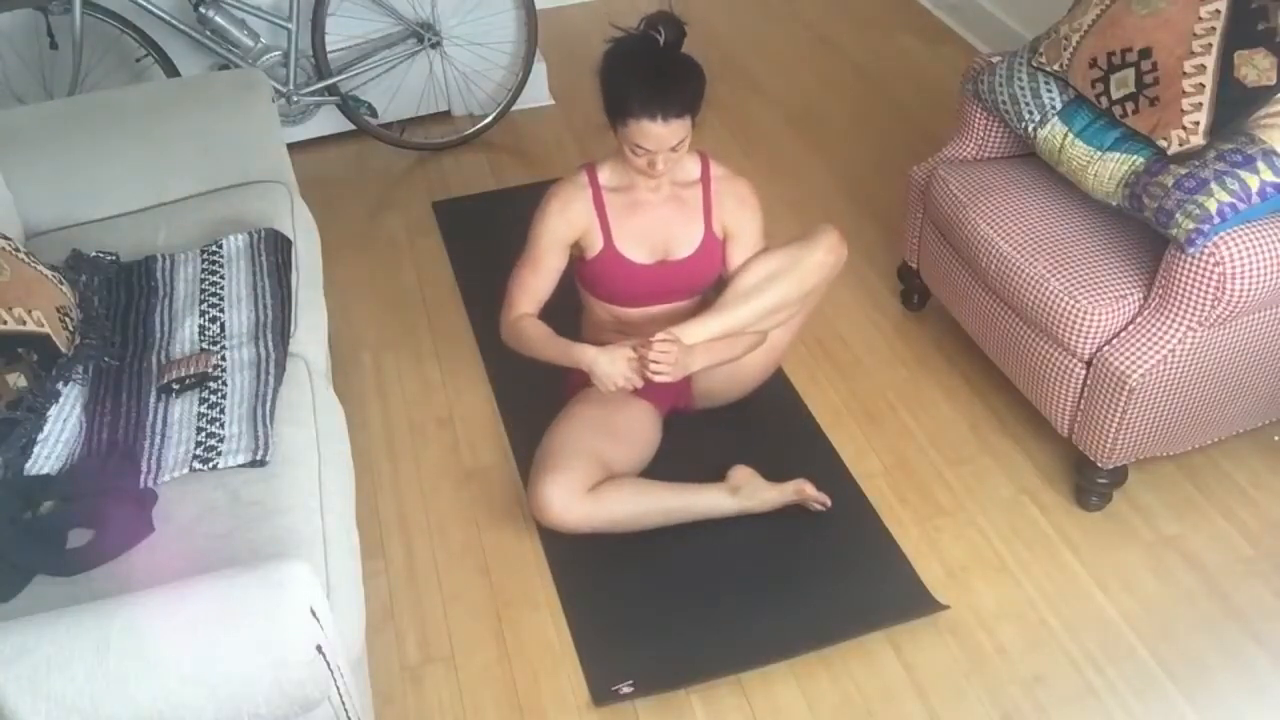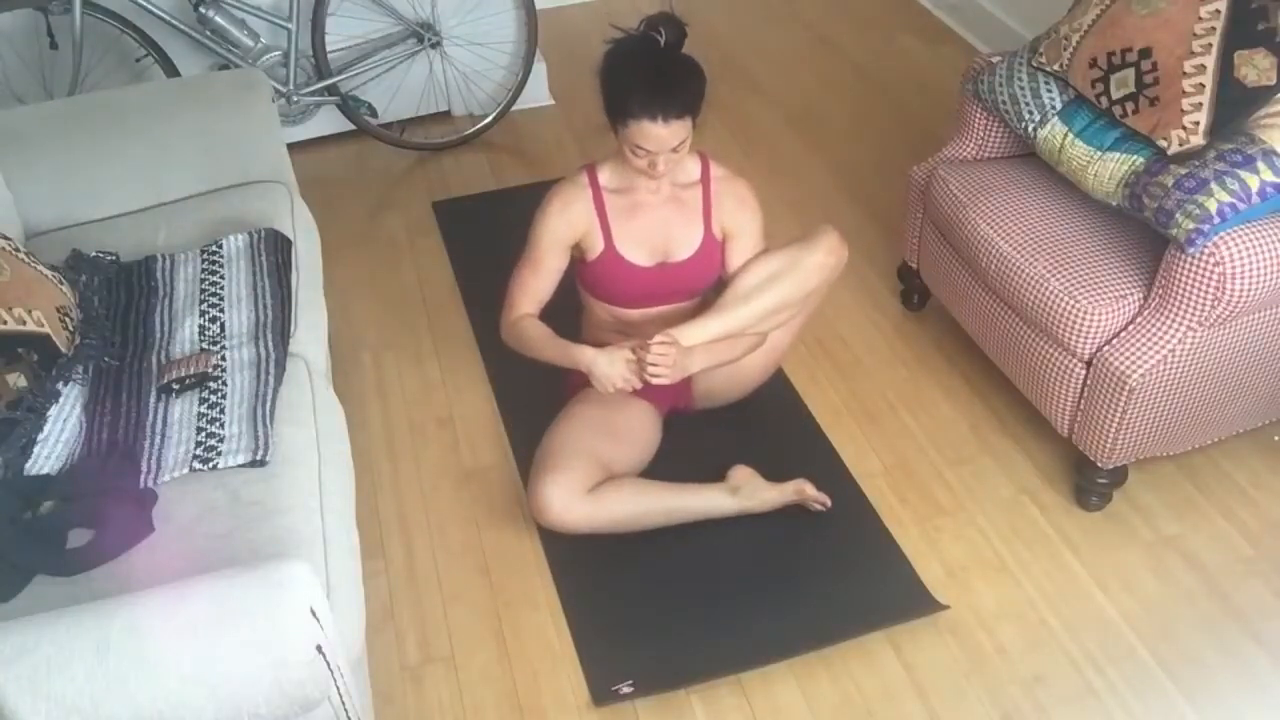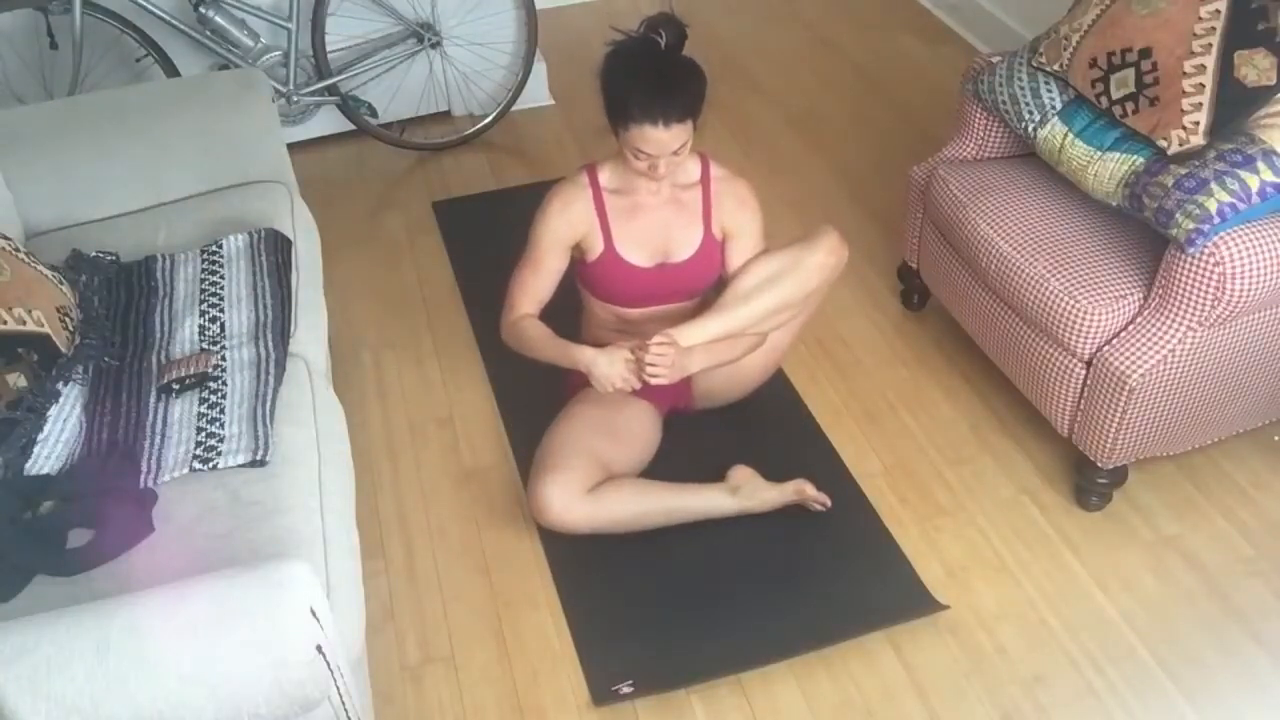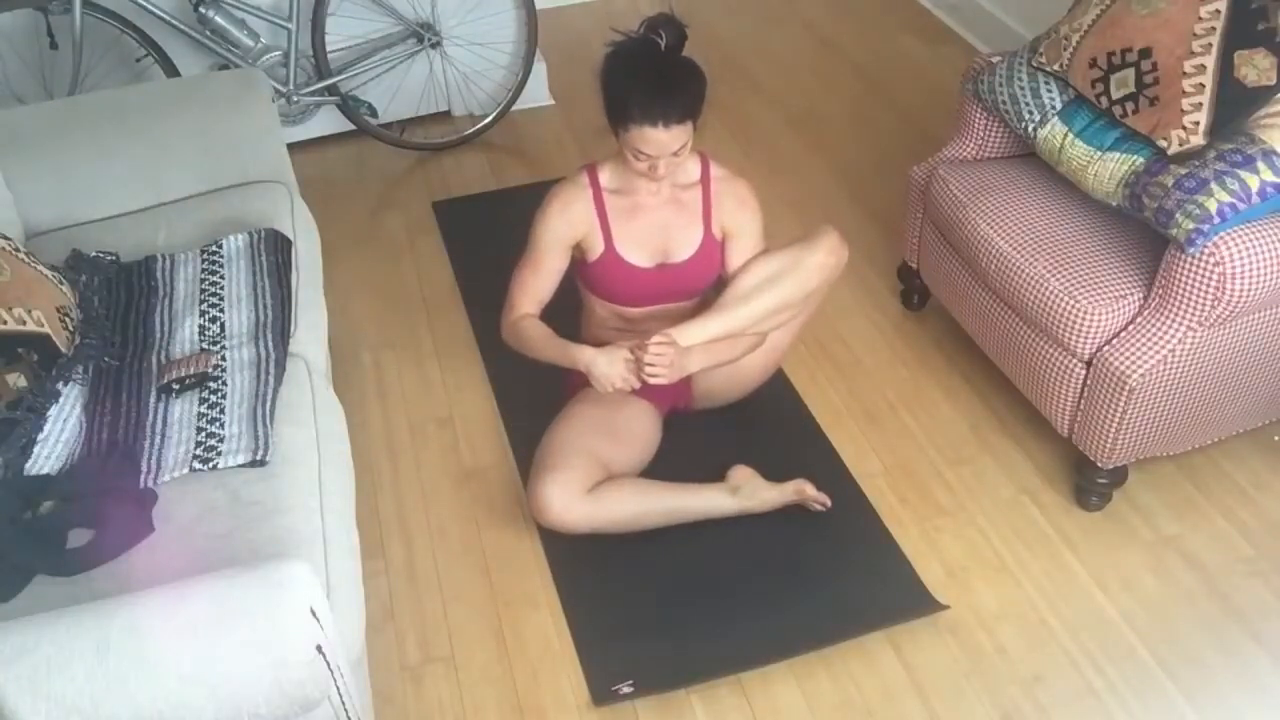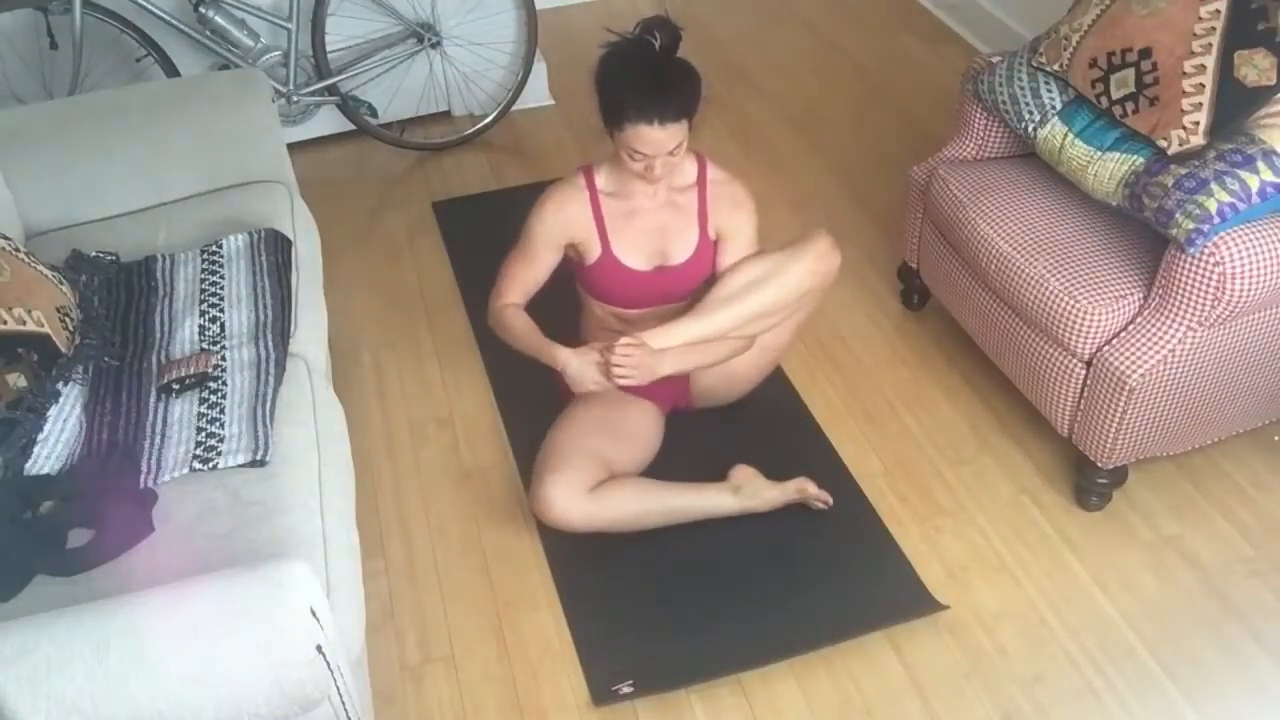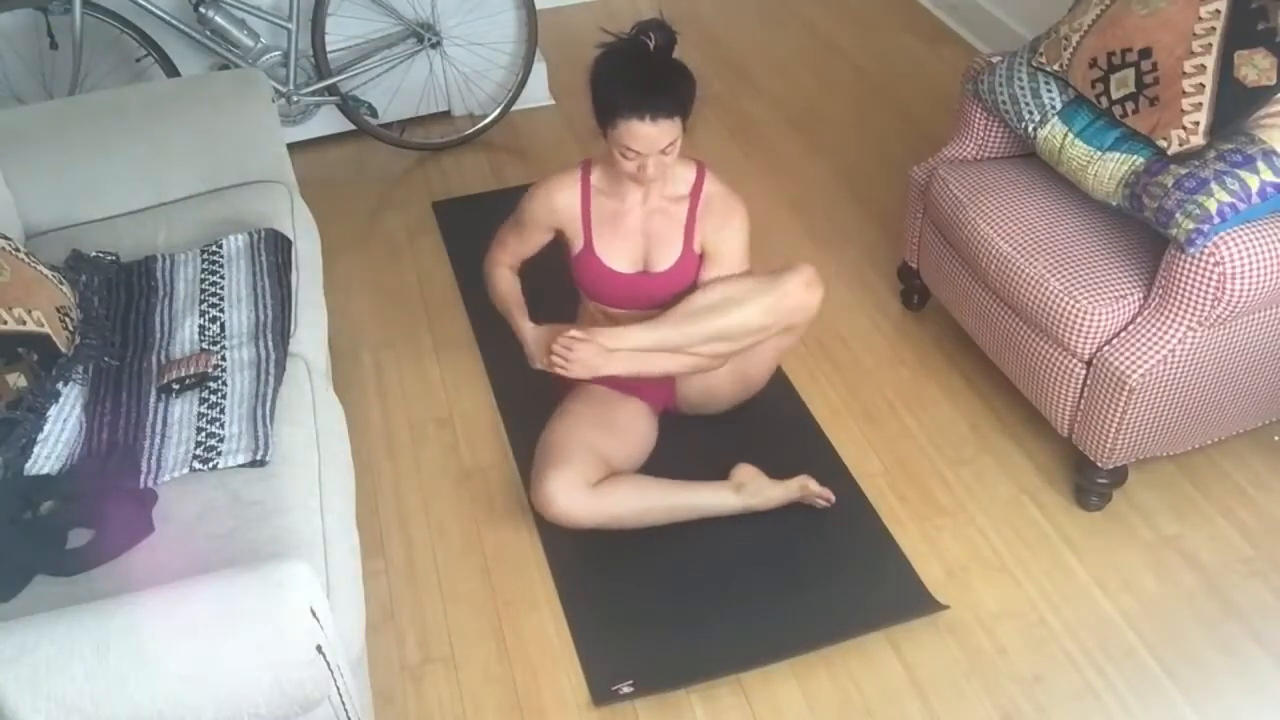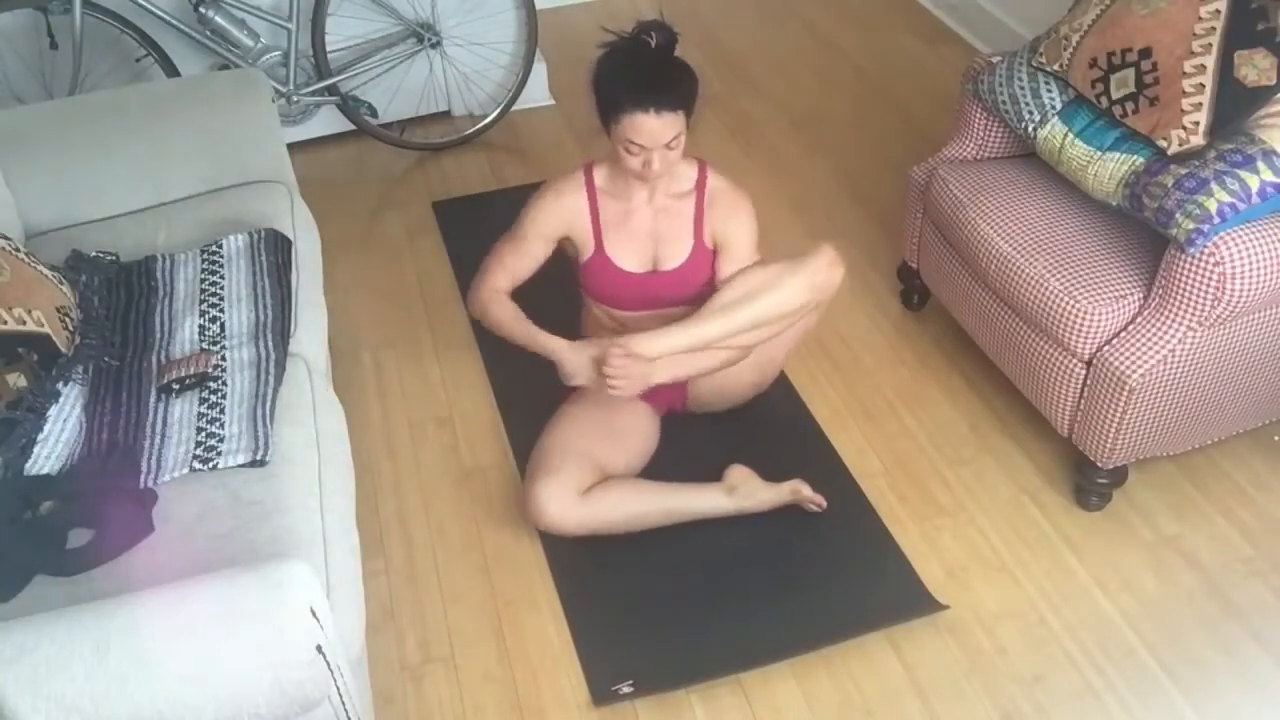
dt=0.3s
person 1, frame 1
left shoulder: (730, 194)
right shoulder: (572, 203)
left elbow: (752, 325)
right elbow: (516, 322)
left wrist: (688, 353)
right wrist: (588, 357)
left hip: (707, 370)
right hip: (618, 382)
left knee: (826, 246)
right knee: (554, 501)
left ankle: (676, 345)
right ankle: (736, 495)
person 1, frame 2
left shoulder: (730, 195)
right shoulder: (573, 204)
left elbow: (751, 325)
right elbow: (516, 320)
left wrist: (686, 354)
right wrist: (587, 357)
left hip: (706, 369)
right hip: (618, 384)
left knee: (826, 248)
right knee: (554, 502)
left ankle: (675, 344)
right ankle: (736, 495)
person 1, frame 3
left shoulder: (729, 196)
right shoulder: (573, 204)
left elbow: (751, 325)
right elbow: (516, 322)
left wrist: (686, 355)
right wrist: (587, 358)
left hip: (706, 370)
right hip: (618, 381)
left knee: (827, 249)
right knee: (554, 502)
left ankle: (676, 343)
right ankle: (737, 495)
person 1, frame 4
left shoulder: (729, 195)
right shoulder: (573, 204)
left elbow: (752, 323)
right elbow: (517, 321)
left wrist: (683, 355)
right wrist: (587, 358)
left hip: (706, 369)
right hip: (619, 380)
left knee: (827, 249)
right knee: (554, 503)
left ankle: (678, 343)
right ankle: (736, 496)
person 1, frame 5
left shoulder: (725, 197)
right shoulder: (568, 206)
left elbow: (741, 330)
right elbow: (504, 307)
left wrist: (660, 357)
right wrist: (563, 358)
left hip: (705, 369)
right hip: (617, 386)
left knee: (820, 254)
right knee: (556, 501)
left ankle: (659, 342)
right ankle: (740, 495)
person 1, frame 6
left shoulder: (720, 210)
right shoulder: (561, 197)
left elbow: (717, 347)
right elbow: (499, 263)
left wrist: (606, 350)
right wrist: (527, 331)
left hip: (699, 376)
right hip: (614, 387)
left knee: (802, 289)
right knee: (557, 496)
left ankle: (604, 340)
right ankle: (740, 495)
person 1, frame 7
left shoulder: (725, 204)
right shoulder: (566, 201)
left elbow: (739, 333)
right elbow: (485, 293)
left wrist: (651, 364)
right wrist: (558, 350)
left hip: (707, 371)
right hip: (616, 385)
left knee: (824, 267)
right knee: (549, 505)
left ankle: (649, 349)
right ankle: (733, 495)
